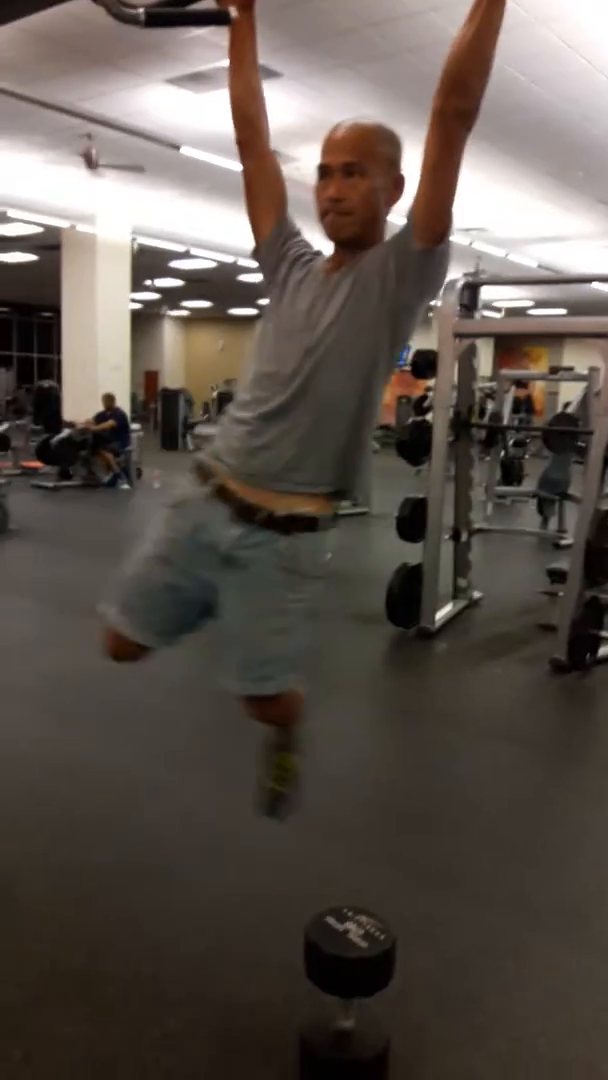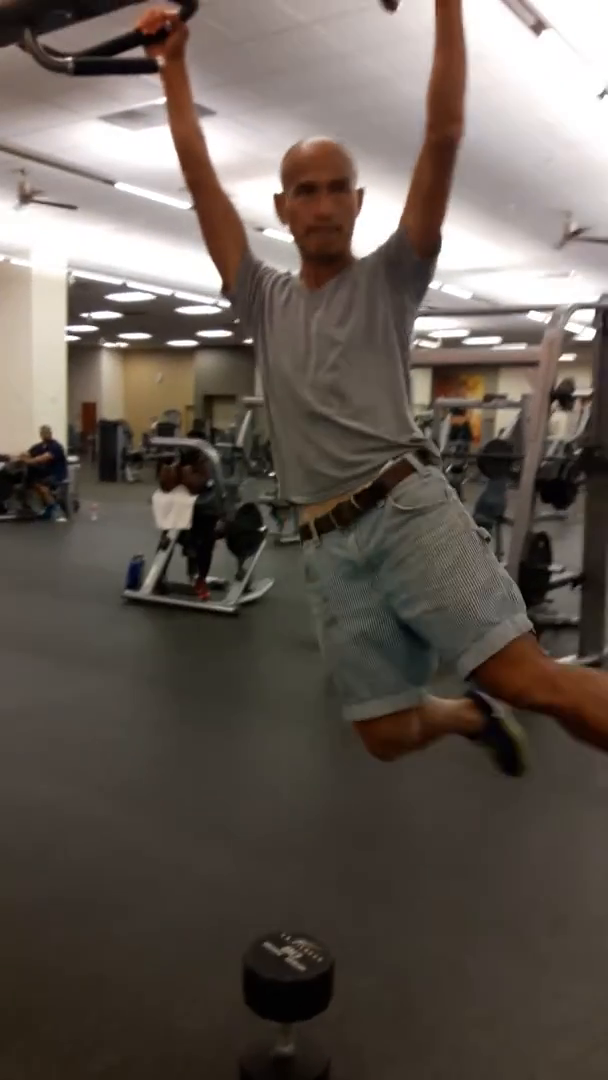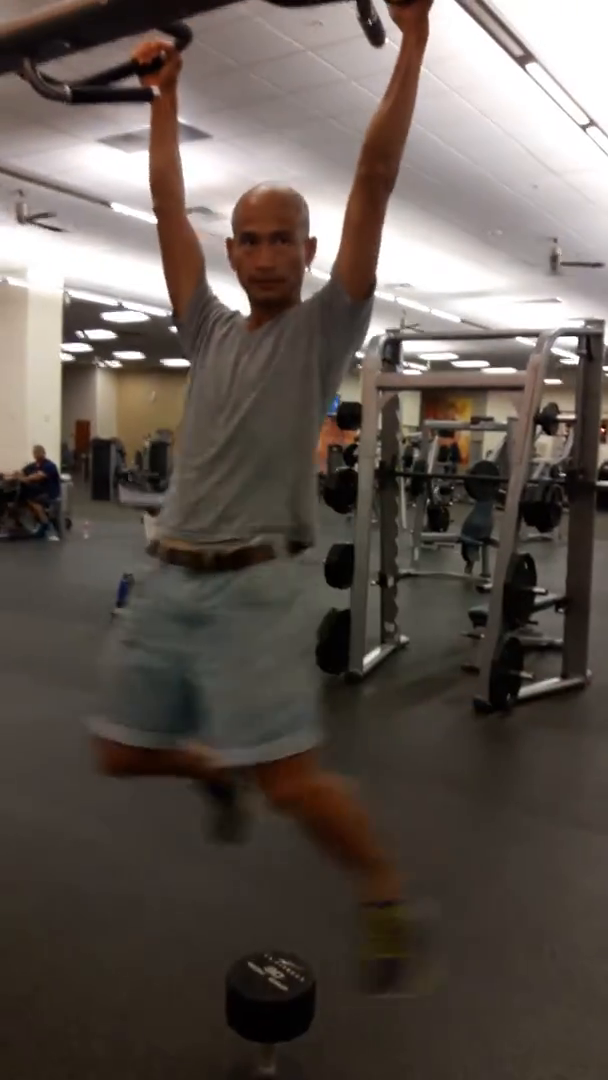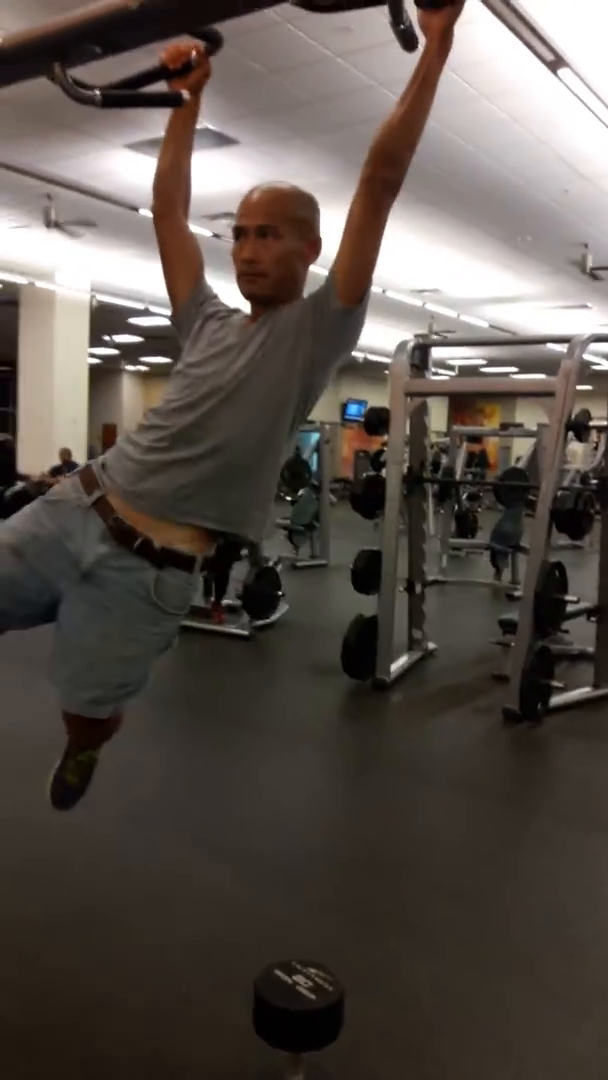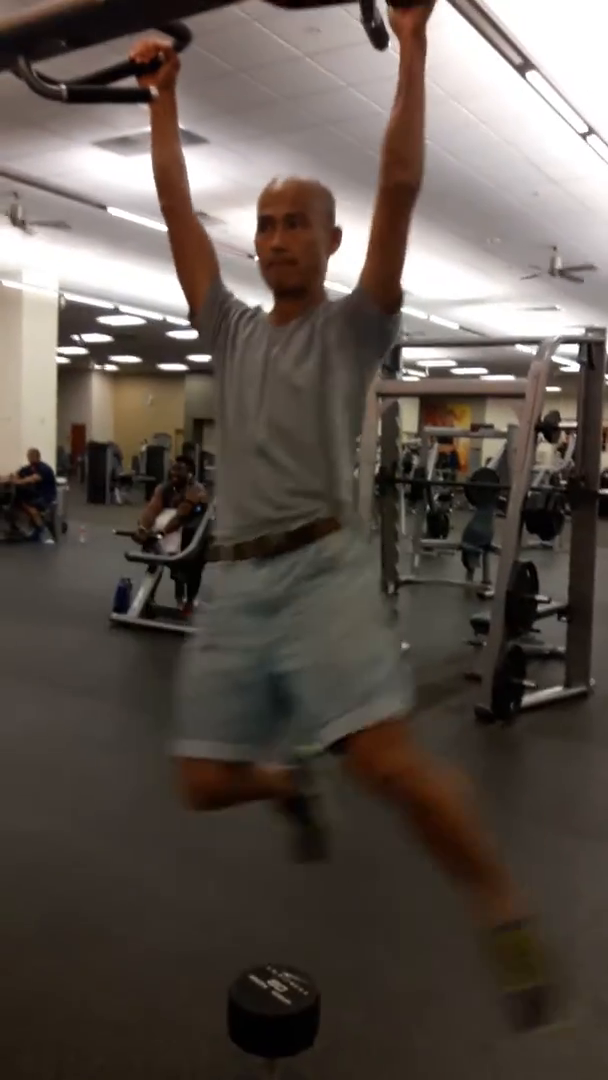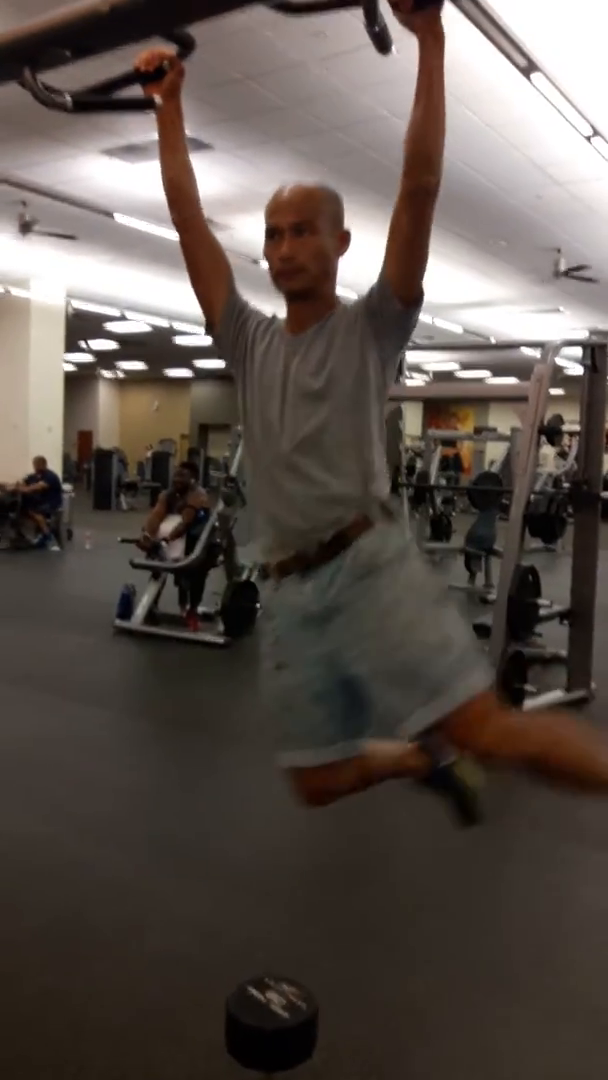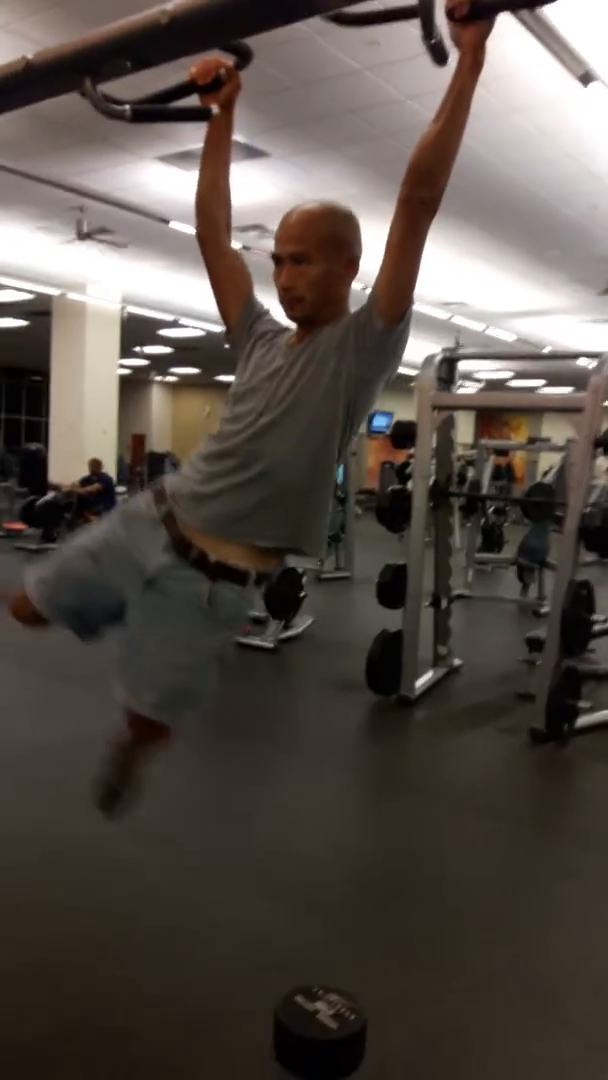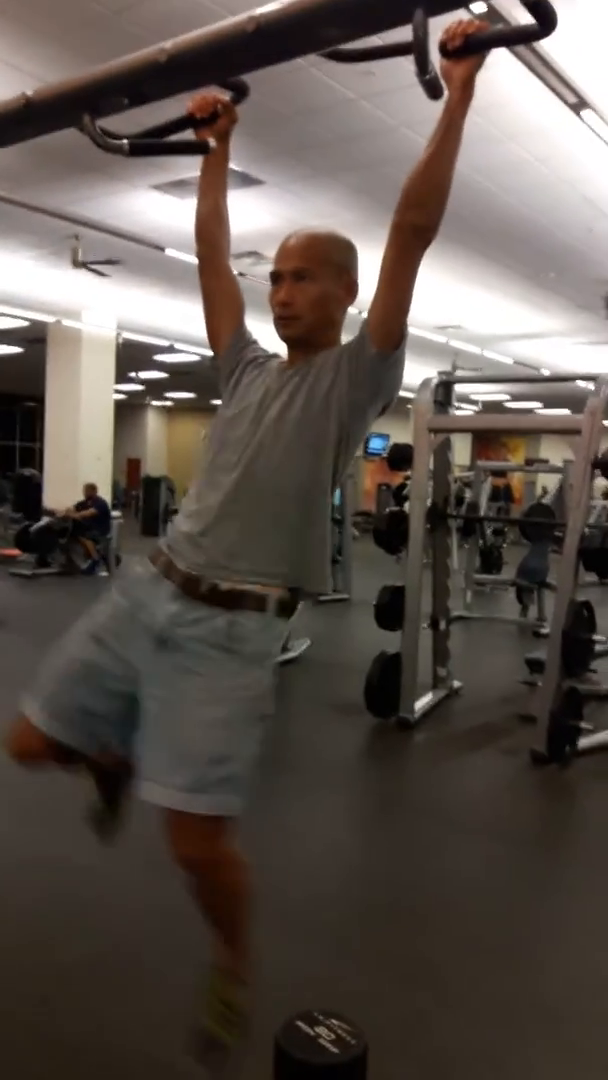
dt=0.5s
person 1, frame 1
left shoulder: (405, 268)
right shoulder: (293, 263)
left elbow: (454, 114)
right elbow: (249, 141)
left hip: (286, 532)
right hip: (204, 504)
left knee: (266, 693)
right knee: (124, 643)
left ankle: (285, 741)
right ankle: (226, 610)
person 1, frame 2
left shoulder: (389, 278)
right shoulder: (263, 299)
left elbow: (444, 140)
right elbow: (201, 179)
right wrist: (173, 71)
left hip: (406, 508)
right hip: (332, 543)
left knee: (523, 672)
right knee: (387, 734)
right ankle: (475, 718)
person 1, frame 3
left shoulder: (325, 324)
right shoulder: (212, 329)
left elbow: (372, 182)
right elbow: (170, 215)
right wrist: (164, 101)
left hip: (251, 585)
right hip: (167, 579)
left knee: (287, 777)
right knee: (118, 753)
left ankle: (387, 897)
right ankle: (204, 758)
person 1, frame 4
left shoulder: (322, 325)
right shoulder: (207, 323)
left elbow: (380, 182)
right elbow: (167, 211)
right wrist: (189, 100)
left hip: (146, 566)
right hip: (73, 513)
left knee: (88, 712)
left ankle: (82, 749)
person 1, frame 5
left shoulder: (354, 324)
right shoulder: (232, 328)
left elbow: (398, 191)
right elbow: (178, 215)
right wrist: (163, 98)
left hip: (321, 575)
right hip: (238, 584)
left knee: (386, 758)
right knee: (202, 782)
left ankle: (501, 911)
right ankle: (289, 782)
person 1, frame 6
left shoulder: (372, 325)
right shoulder: (248, 339)
left elbow: (421, 184)
right elbow: (188, 220)
right wrist: (169, 107)
left hip: (368, 565)
right hip: (292, 587)
left knee: (488, 733)
right knee: (317, 780)
right ankle: (424, 753)
person 1, frame 7
left shoulder: (367, 343)
right shoulder: (263, 338)
left elbow: (417, 202)
right elbow: (212, 230)
right wrist: (220, 120)
left hip: (213, 574)
right hip: (150, 521)
left knee: (147, 719)
right knee: (30, 608)
left ankle: (129, 752)
right ankle: (127, 621)
person 1, frame 8
left shoulder: (356, 371)
right shoulder: (251, 364)
left elbow: (411, 231)
right elbow: (211, 261)
left wrist: (458, 93)
right wrist: (216, 154)
left hip: (229, 629)
right hip: (149, 593)
left knee: (198, 835)
left ankle: (234, 966)
right ankle: (116, 760)
